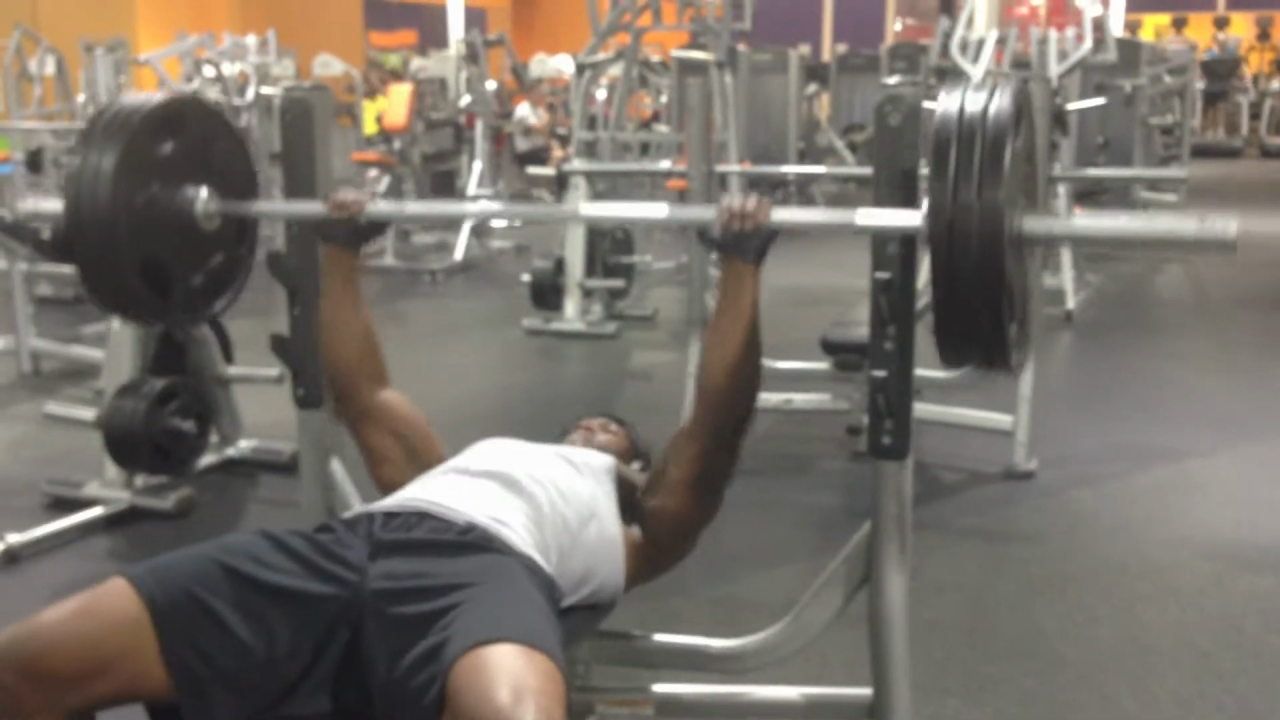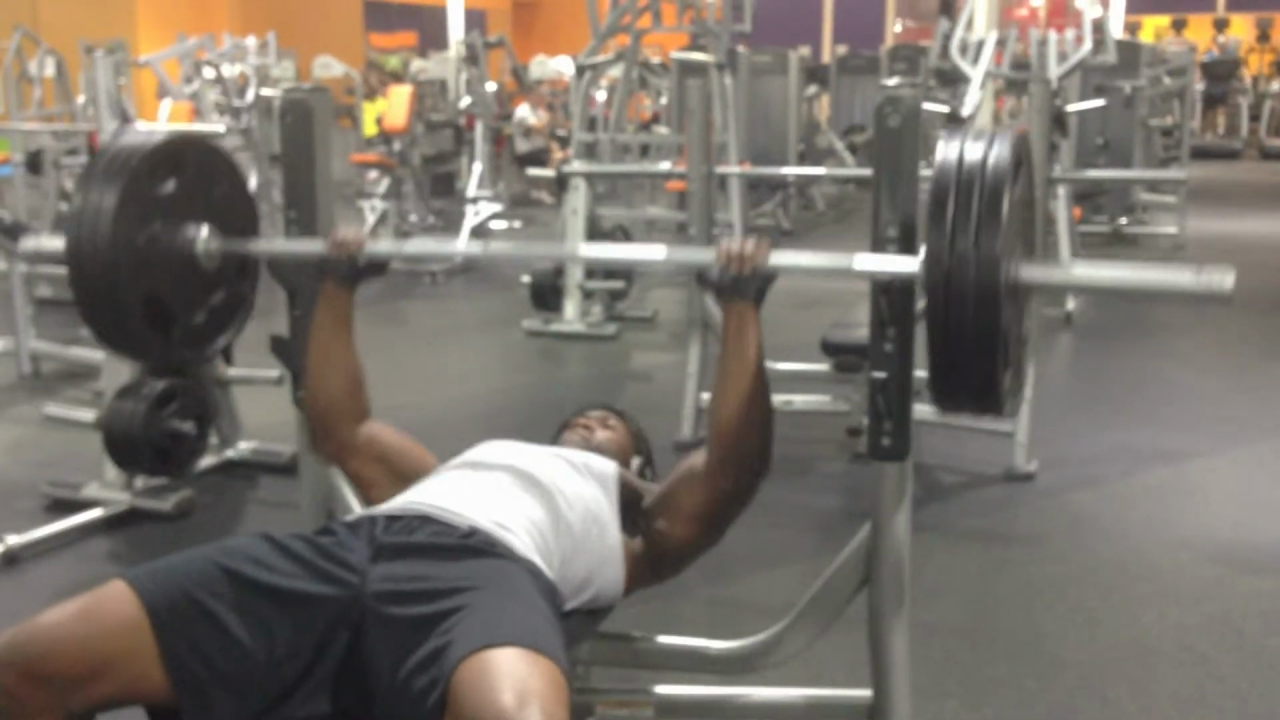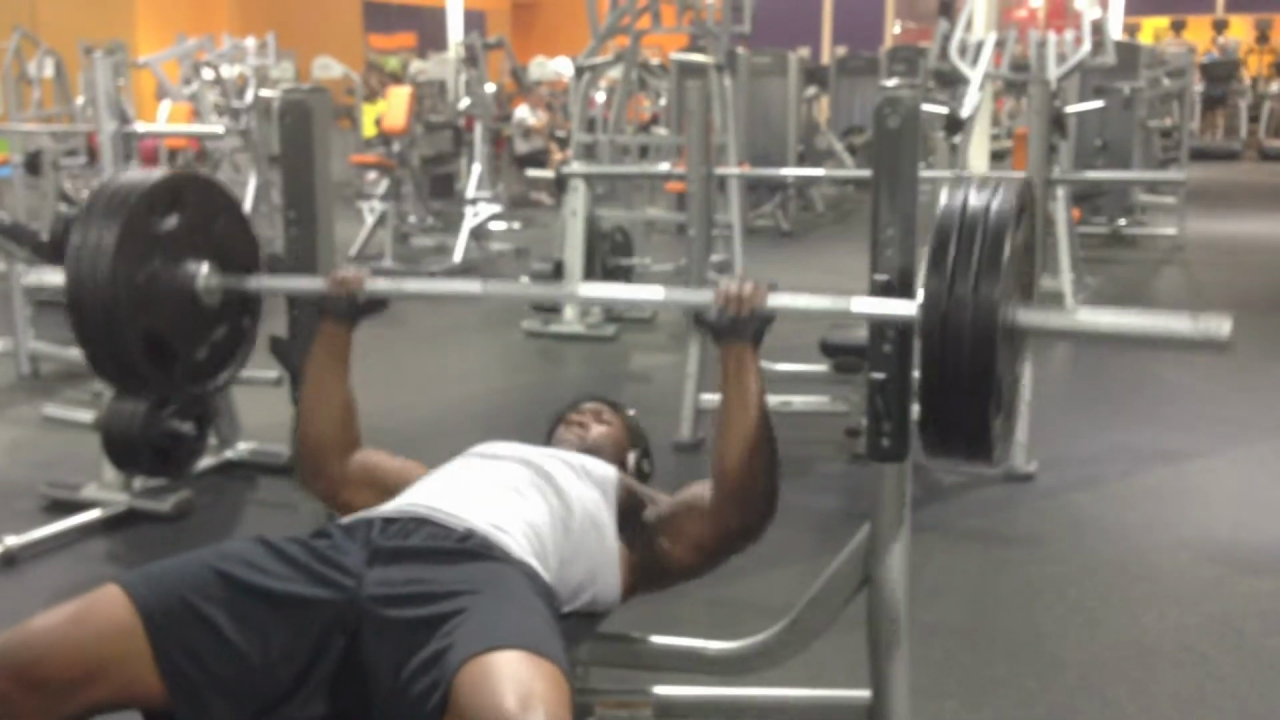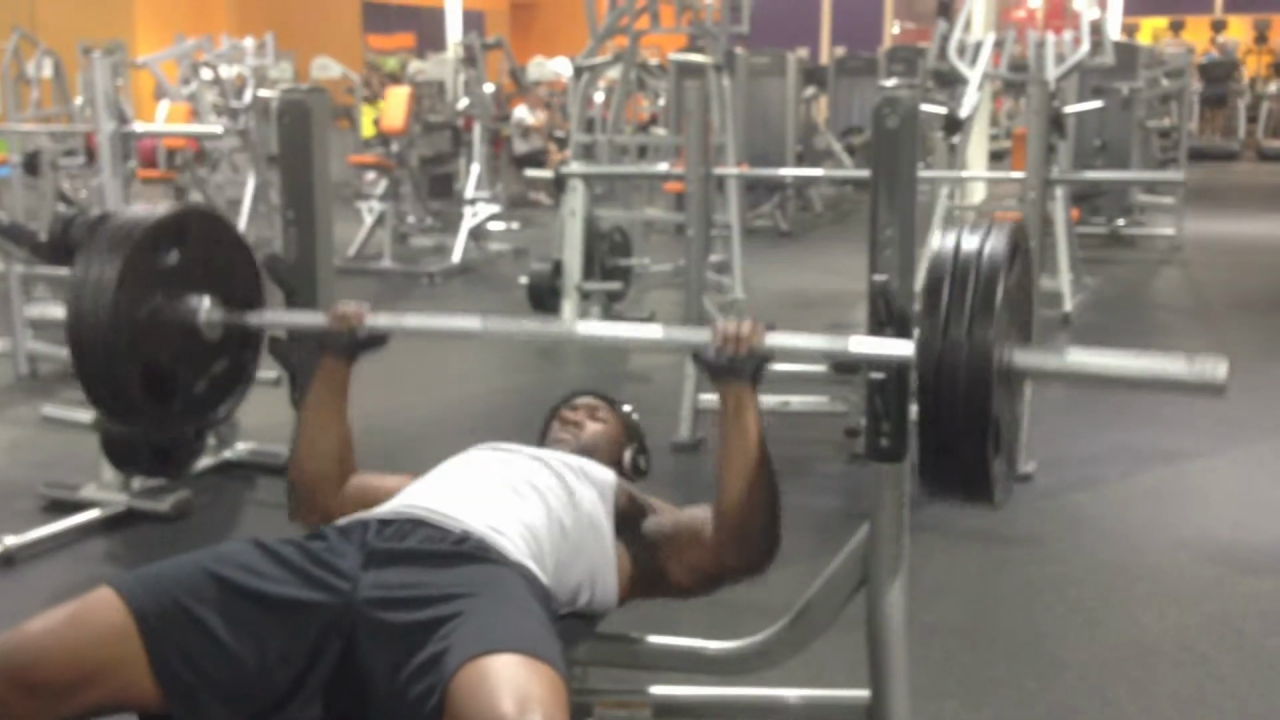
dt=0.1s
person 1, frame 1
left shoulder: (638, 520)
right shoulder: (462, 461)
left elbow: (717, 423)
right elbow: (362, 391)
left wrist: (740, 270)
right wrist: (341, 252)
right hip: (347, 545)
person 1, frame 2
left shoulder: (641, 529)
right shoulder: (475, 465)
left elbow: (736, 461)
right elbow: (341, 429)
left wrist: (741, 308)
right wrist: (337, 287)
left hip: (488, 573)
right hip: (351, 549)
person 1, frame 3
left shoulder: (638, 522)
right shoulder: (475, 458)
left elbow: (741, 512)
right elbow: (326, 465)
left wrist: (739, 352)
right wrist: (335, 327)
left hip: (485, 572)
right hip: (343, 551)
person 1, frame 4
left shoulder: (637, 527)
right shoulder: (474, 458)
left elbow: (743, 544)
right elbow: (318, 496)
left wrist: (737, 388)
right wrist: (333, 360)
left hip: (483, 576)
right hip: (342, 558)
